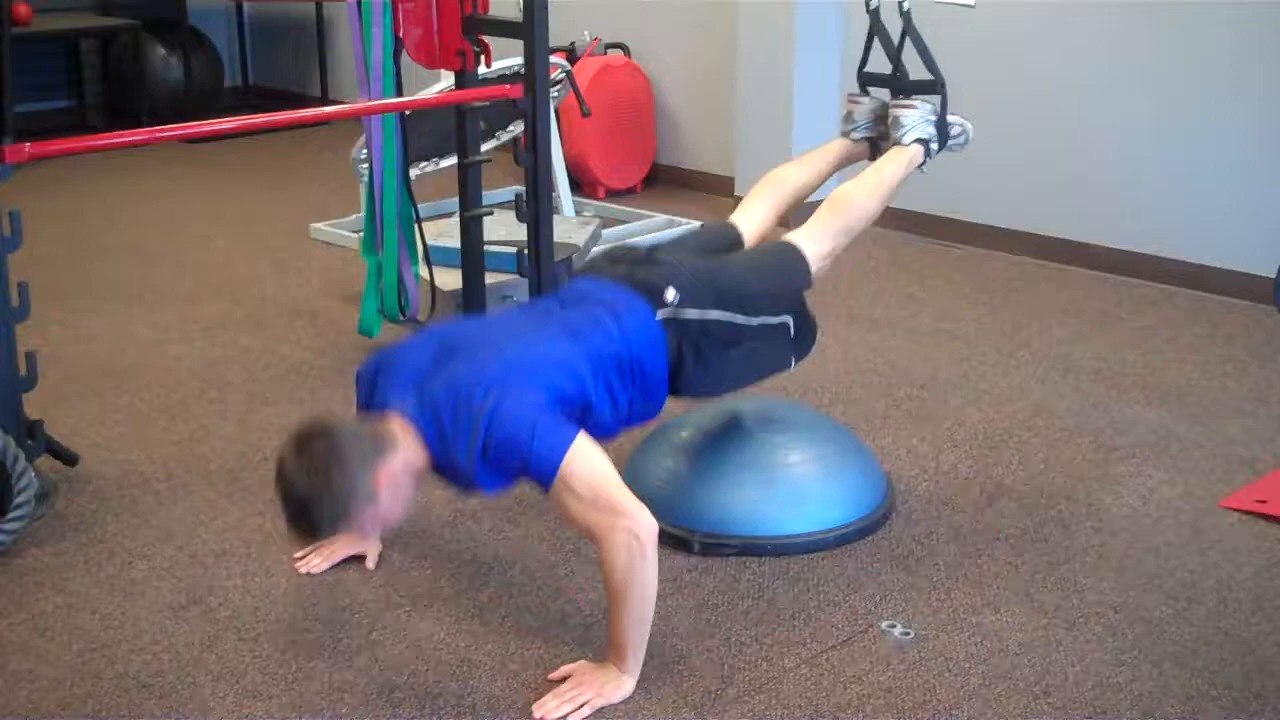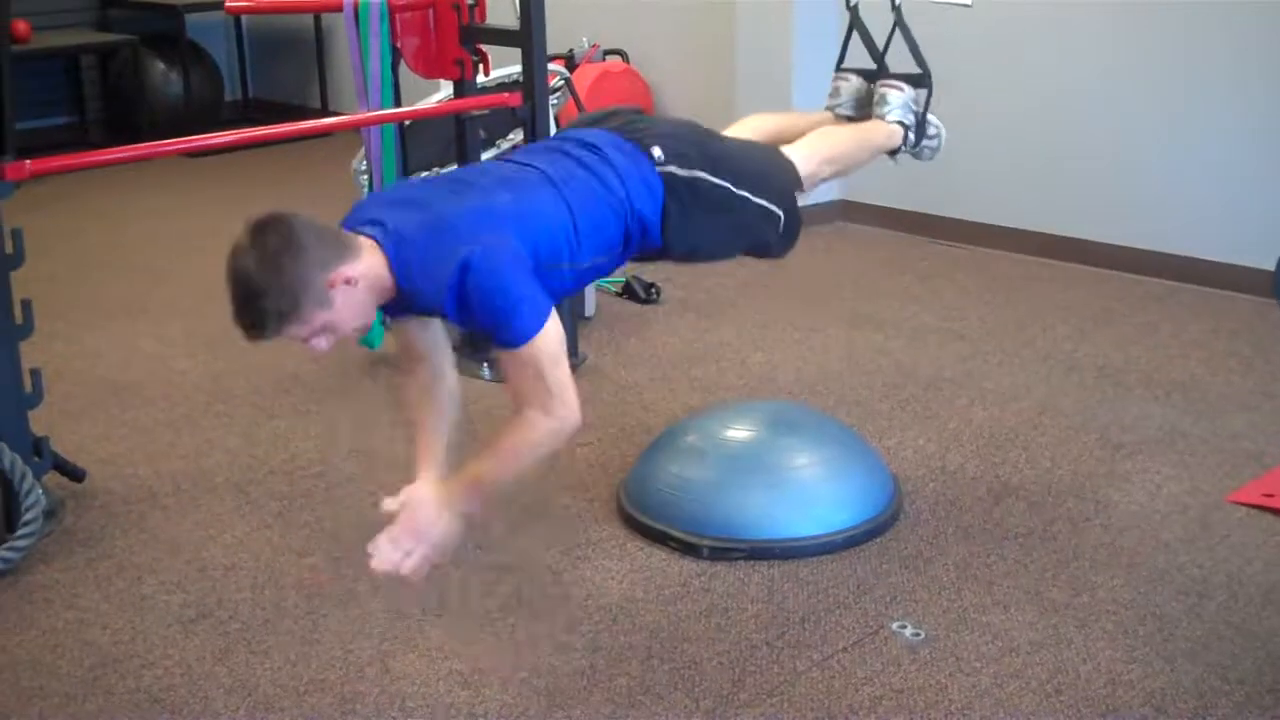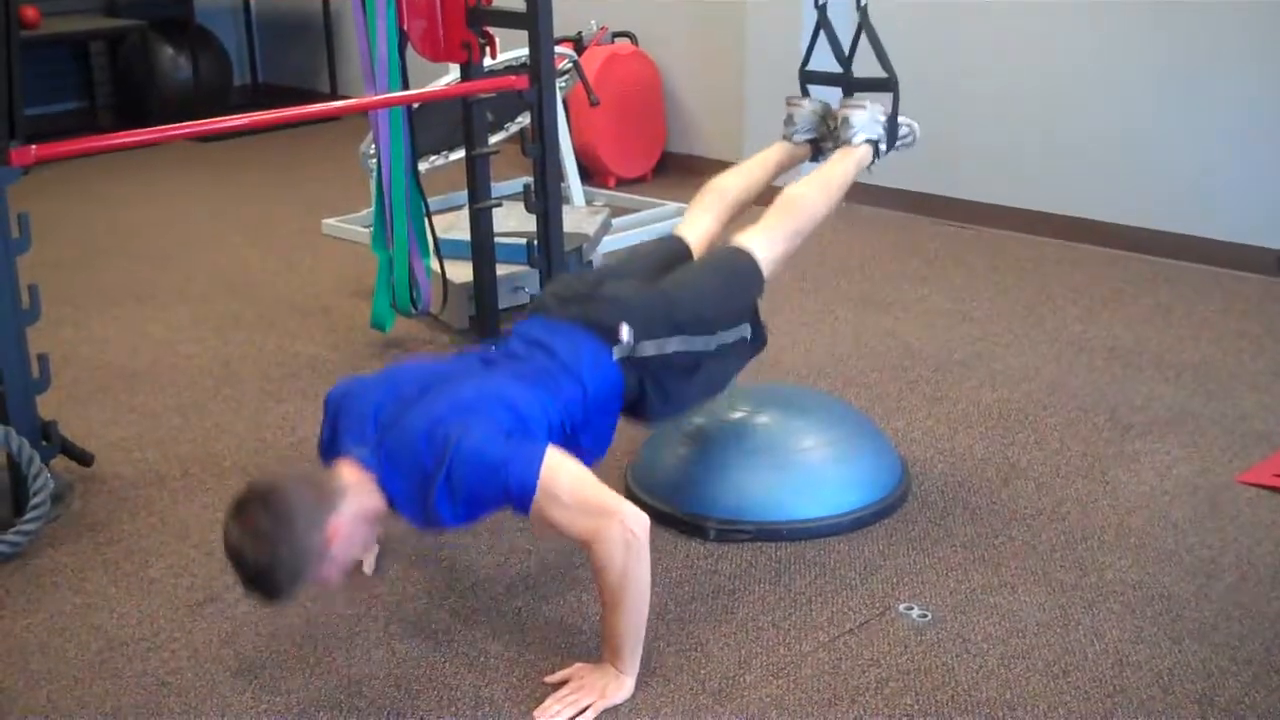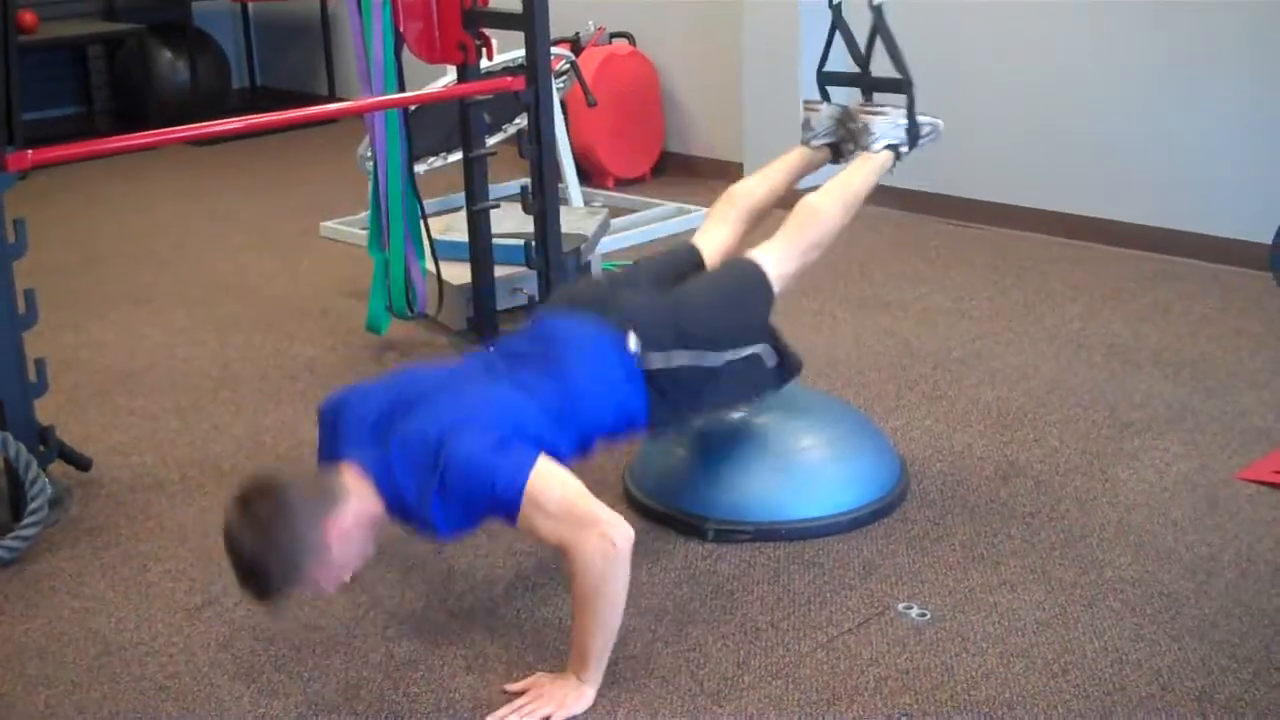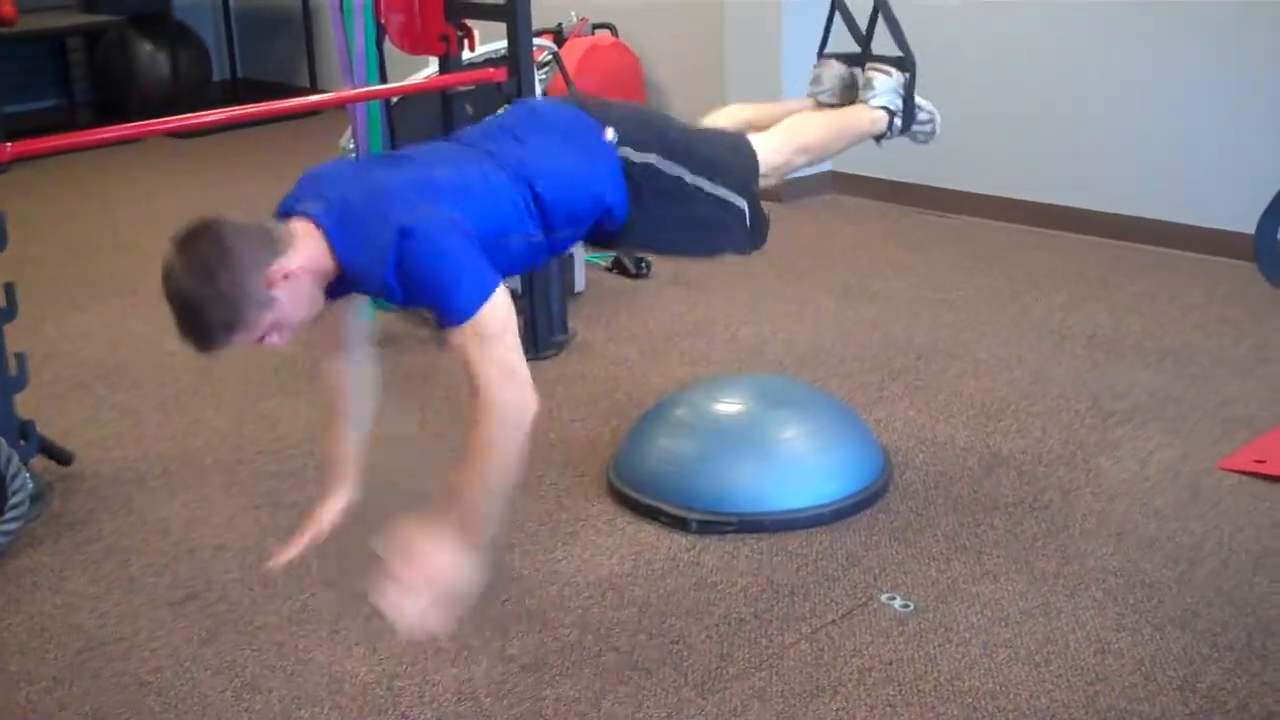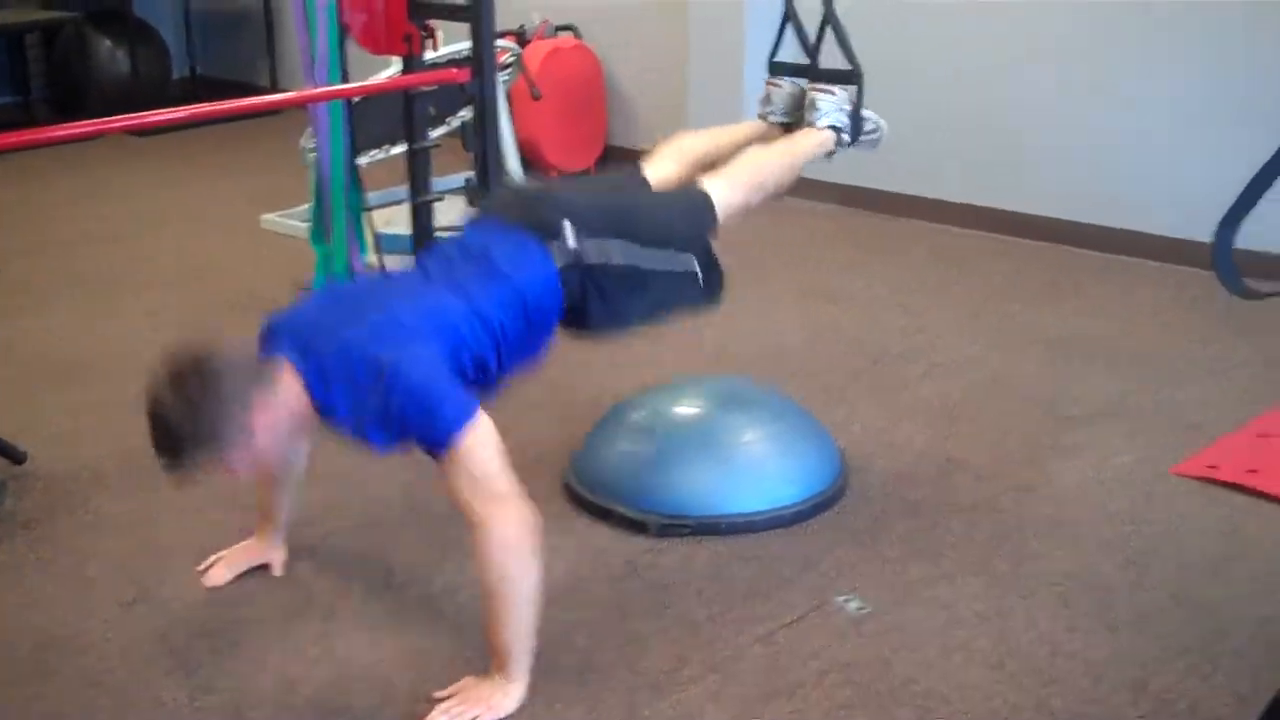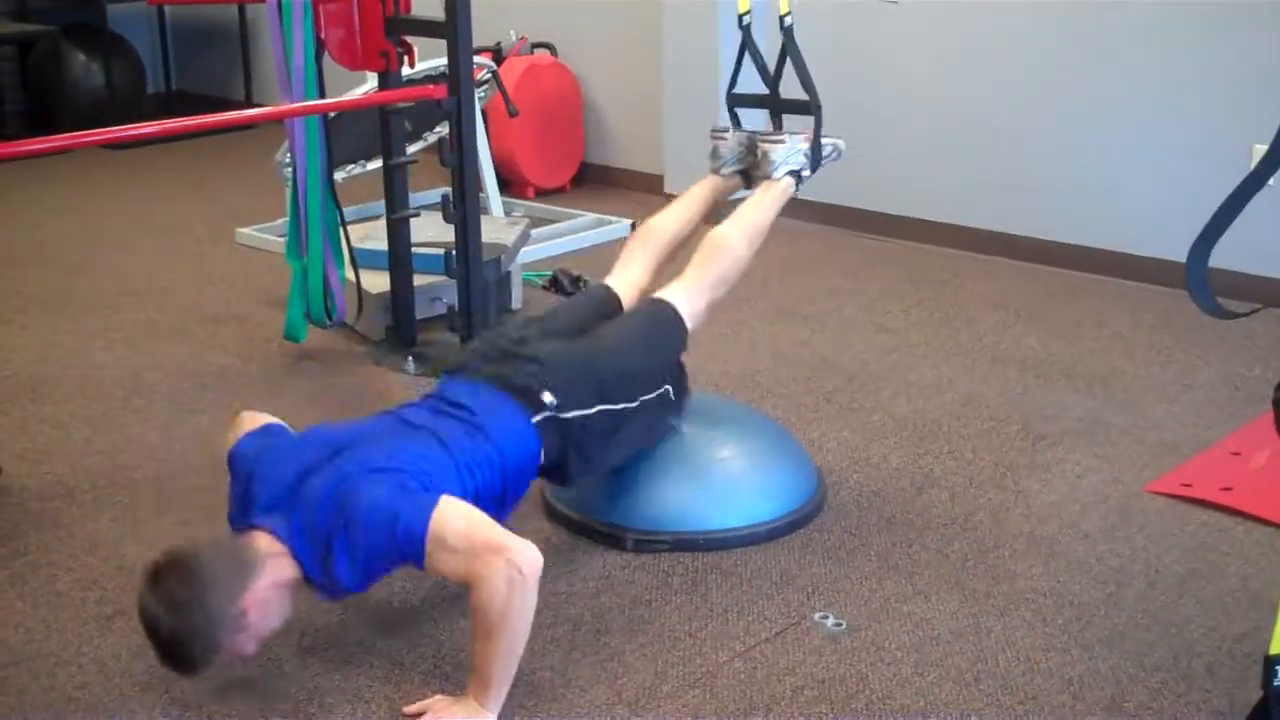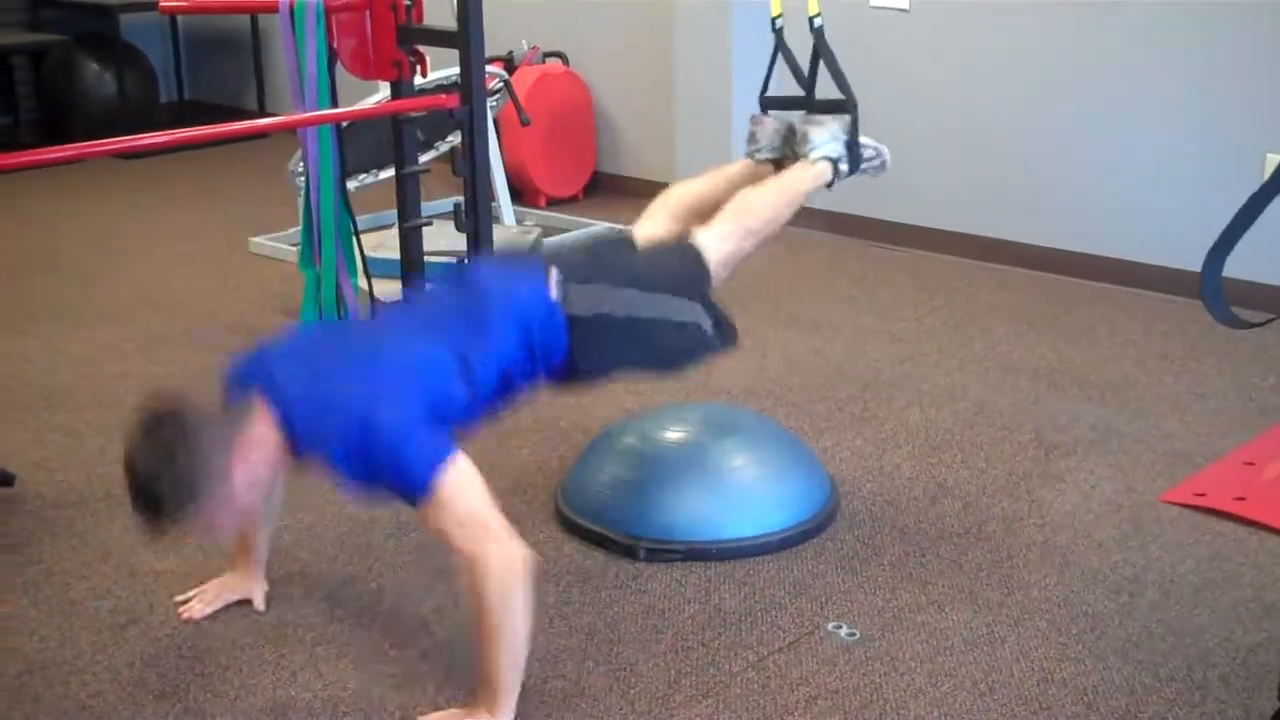
dt=0.7s
person 1, frame 1
left shoulder: (496, 428)
right shoulder: (389, 378)
left elbow: (632, 530)
right wrist: (359, 530)
left hip: (670, 328)
right hip: (608, 289)
left knee: (803, 252)
right knee: (745, 229)
left ankle: (912, 139)
right ankle: (858, 133)
person 1, frame 2
left shoulder: (476, 263)
right shoulder: (363, 244)
left elbow: (556, 413)
right elbow: (423, 356)
left wrist: (452, 500)
right wrist: (428, 477)
left hip: (653, 183)
right hip: (594, 150)
left knee: (797, 168)
right knee: (733, 142)
left ankle: (894, 121)
right ankle: (843, 103)
person 1, frame 3
left shoulder: (457, 462)
right shoulder: (346, 425)
left elbow: (624, 527)
right wrist: (364, 538)
left hip: (618, 356)
right hip: (556, 329)
left knee: (754, 255)
right knee: (695, 241)
left ankle: (861, 138)
right ankle: (801, 134)
person 1, frame 4
left shoulder: (453, 469)
right shoulder: (346, 429)
left elbow: (606, 537)
right wrist: (329, 562)
left hip: (634, 367)
right hip: (568, 326)
left knee: (767, 268)
right knee: (708, 249)
left ankle: (881, 142)
right ankle: (821, 139)
person 1, frame 5
left shoulder: (413, 241)
right shoulder: (299, 225)
left elbow: (511, 402)
right elbow: (346, 350)
left wrist: (455, 538)
right wrist: (342, 487)
left hip: (609, 165)
right hip: (544, 138)
left knee: (757, 155)
right knee: (708, 134)
left ankle: (880, 106)
right ankle: (826, 84)
person 1, frame 6
left shoulder: (395, 380)
right shoulder: (280, 347)
left elbow: (508, 520)
right elbow: (283, 429)
right wrist: (270, 531)
left hip: (562, 267)
right hip: (507, 234)
left knee: (706, 210)
right knee: (655, 182)
left ankle: (826, 123)
right ankle: (775, 115)
person 1, frame 7
left shoulder: (362, 521)
right shoulder: (255, 482)
left elbow: (514, 564)
right wrist: (225, 573)
left hip: (543, 416)
right hip: (483, 378)
left knee: (678, 304)
right knee: (624, 284)
left ankle: (783, 168)
right ankle: (730, 166)
person 1, frame 8
left shoulder: (366, 426)
right shoulder: (257, 382)
left elbow: (506, 560)
right elbow: (252, 477)
right wrist: (249, 566)
left hip: (555, 320)
right hip: (491, 290)
left knee: (705, 256)
right knee: (647, 234)
left ankle: (823, 154)
right ankle: (765, 150)
